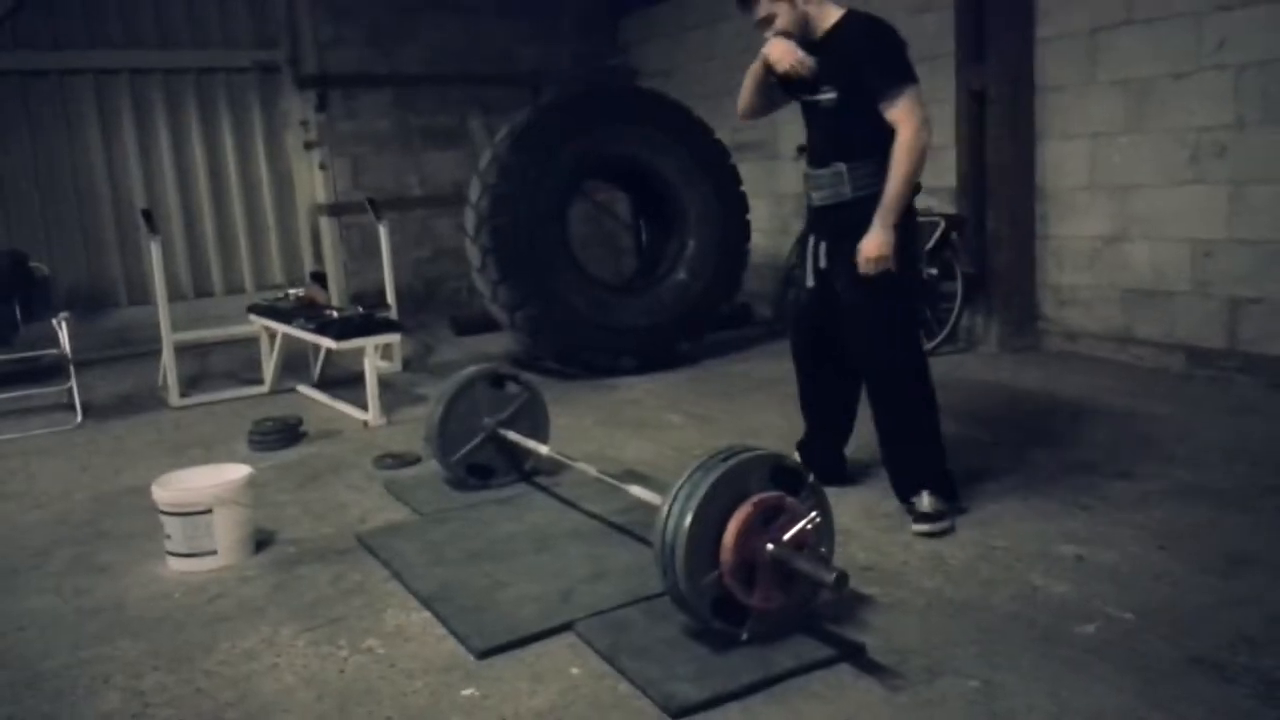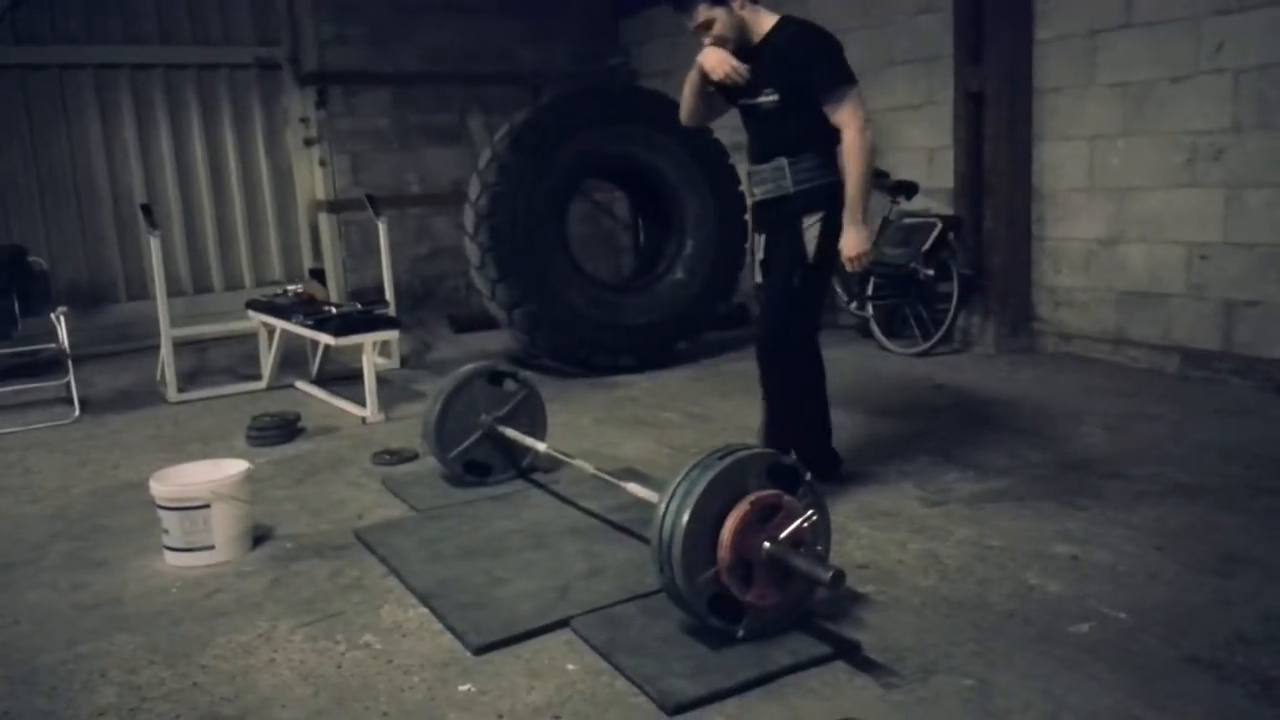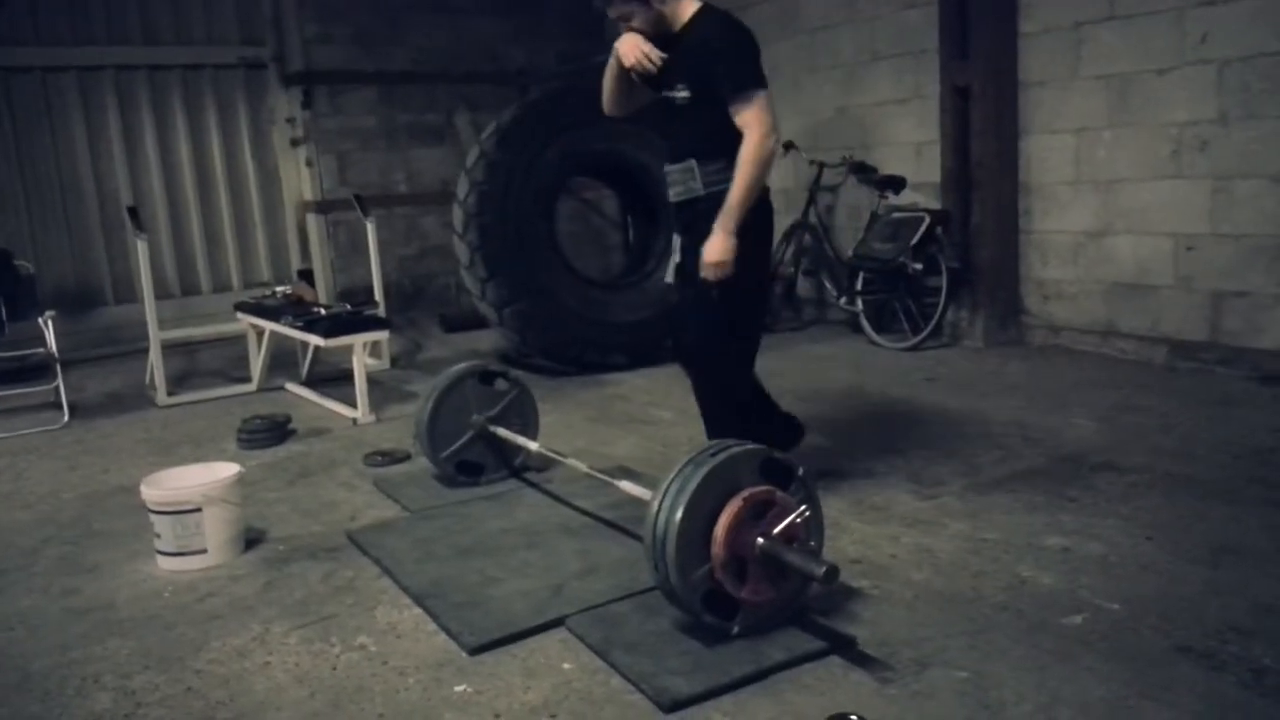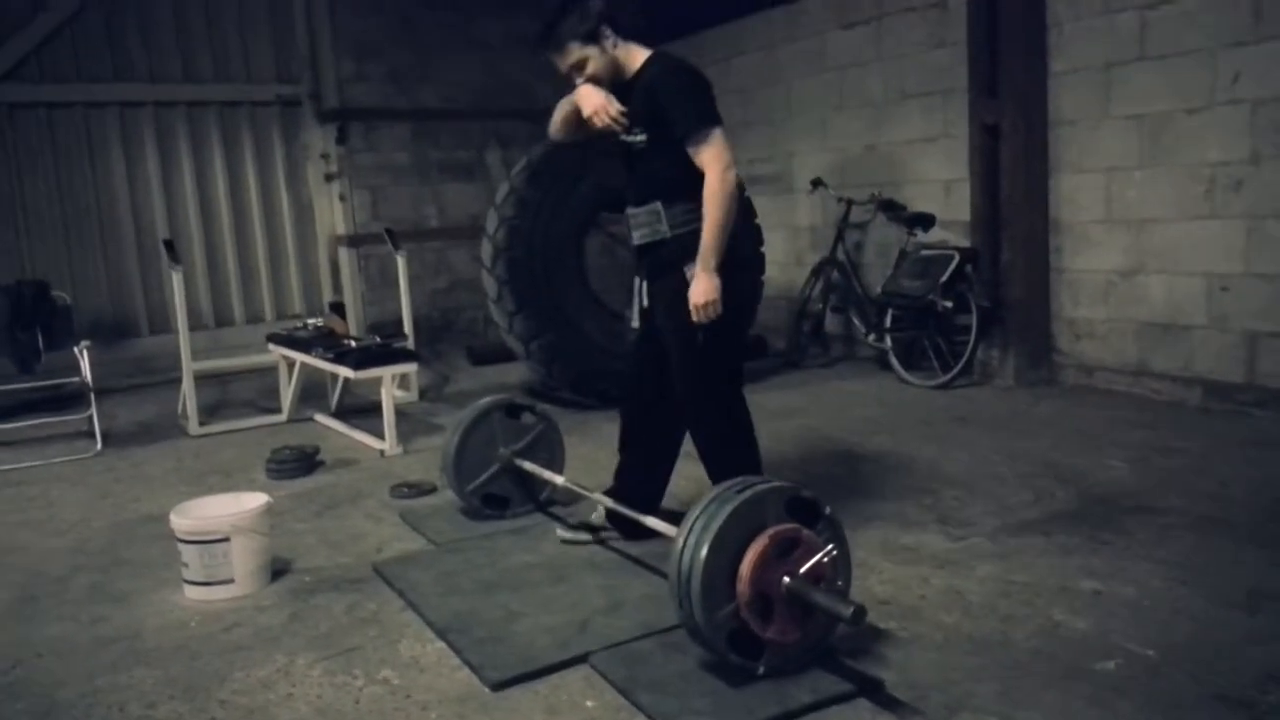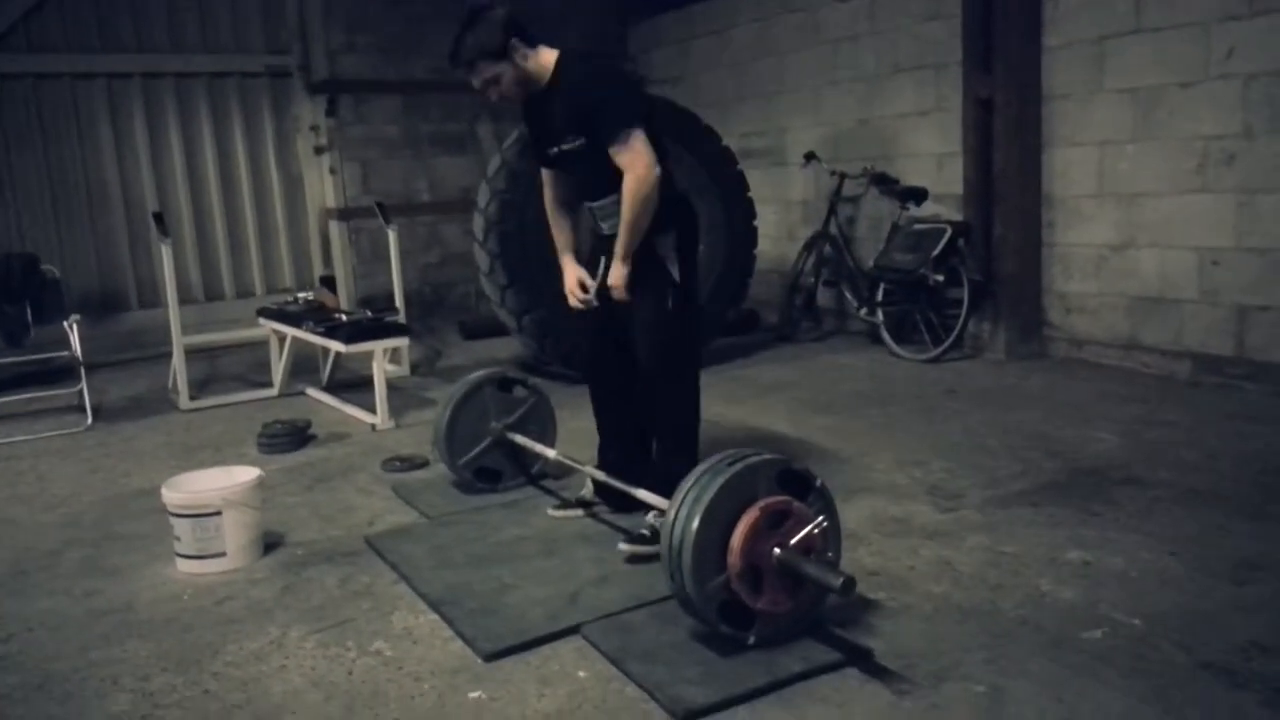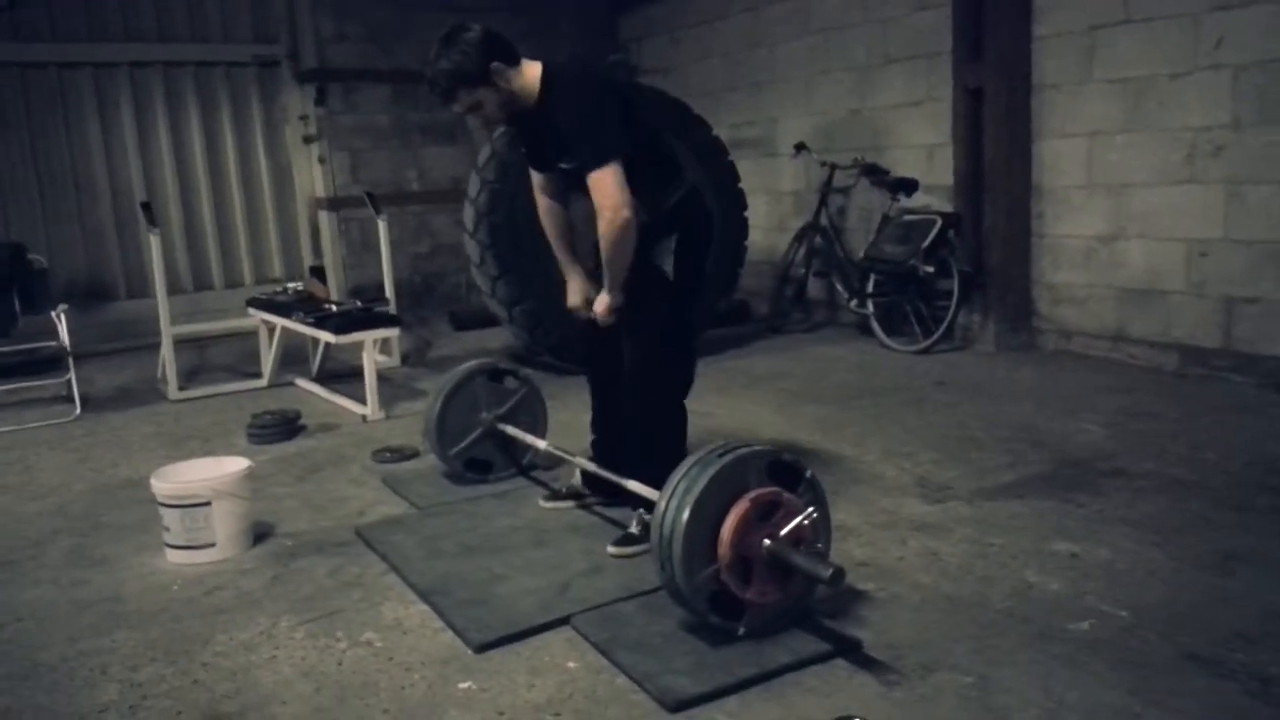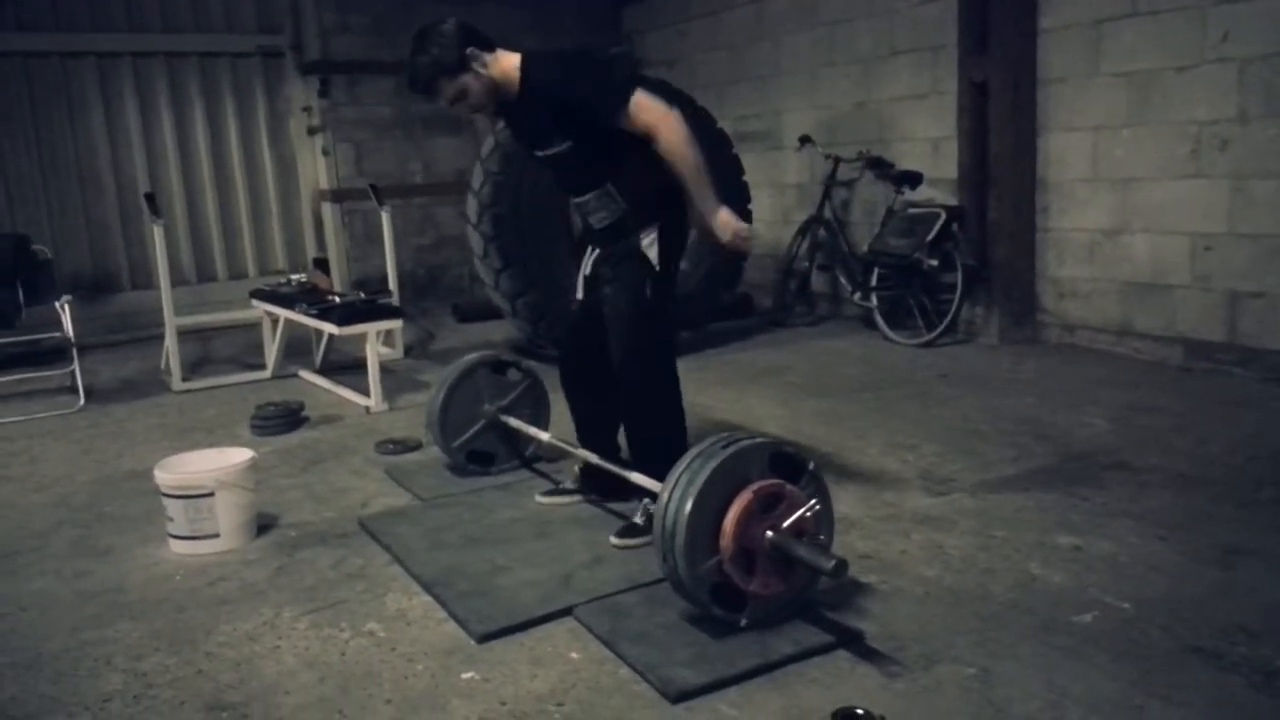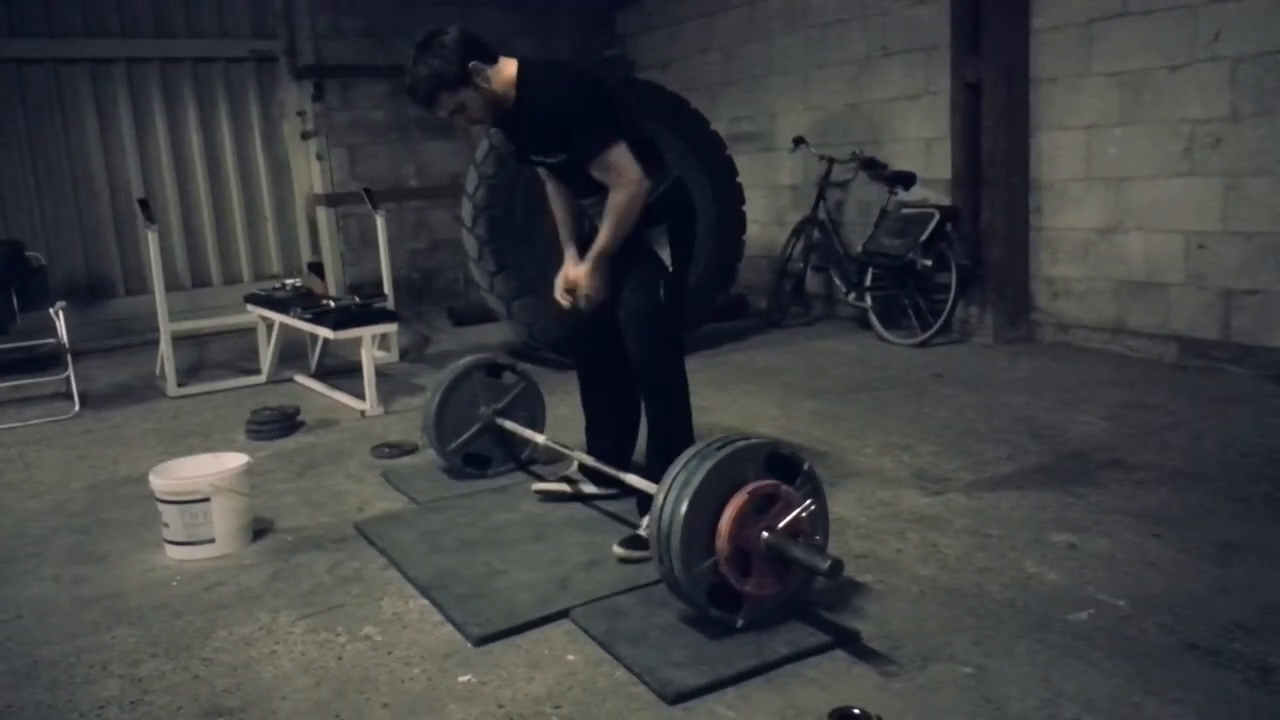
dt=0.5s
person 1, frame 1
right shoulder: (804, 53)
left elbow: (913, 129)
right elbow: (749, 108)
left wrist: (885, 224)
right wrist: (767, 55)
left hip: (869, 226)
right hip: (826, 224)
left knee: (888, 356)
right knee: (813, 346)
left ankle: (928, 489)
right ankle: (820, 458)
person 1, frame 2
left shoulder: (804, 43)
right shoulder: (740, 59)
left elbow: (856, 129)
right elbow: (691, 117)
left wrist: (854, 222)
right wrist: (701, 65)
left hip: (811, 215)
right hip: (771, 216)
left knee: (780, 340)
right knee: (789, 340)
right ankle: (816, 460)
person 1, frame 3
left shoulder: (719, 37)
right shoulder: (666, 44)
left elbow: (761, 135)
right elbow: (616, 106)
left wrist: (725, 230)
right wrist: (621, 51)
left hip: (728, 220)
right hip: (692, 219)
left knee: (716, 353)
right knee: (693, 347)
right ankle: (775, 432)
person 1, frame 4
left shoulder: (671, 79)
right shoulder: (621, 89)
left elbow: (721, 172)
right elbow: (559, 132)
left wrist: (707, 271)
right wrist: (580, 96)
left hip: (694, 264)
right hip: (656, 264)
left knee: (707, 399)
right knee: (646, 395)
right ankle: (627, 511)
person 1, frame 5
left shoulder: (589, 80)
right shoulder: (537, 104)
left elbow: (644, 172)
left wrist: (624, 260)
right wrist: (569, 263)
left hip: (656, 236)
right hip: (613, 239)
left knee: (663, 369)
right knee: (605, 367)
left ankle: (671, 505)
right ankle: (617, 484)
person 1, frame 6
left shoulder: (577, 98)
right shoulder: (528, 111)
left elbow: (617, 213)
right elbow: (547, 193)
left wrist: (612, 291)
right wrist: (574, 277)
left hip: (668, 230)
right hip: (630, 233)
left knee: (649, 368)
right knee: (603, 357)
left ankle: (658, 503)
right ankle: (605, 476)
person 1, frame 7
left shoulder: (563, 77)
right shoulder: (514, 108)
left elbow: (662, 123)
left wrist: (711, 210)
left hip: (643, 229)
right hip: (603, 234)
left knee: (637, 358)
right knee: (581, 358)
right ankle: (600, 474)
person 1, frame 8
left shoulder: (560, 93)
right shoulder: (511, 112)
left elbow: (631, 185)
left wrist: (593, 265)
right wrist: (571, 257)
left hip: (655, 221)
right hip: (608, 227)
left knee: (651, 359)
right knee: (595, 348)
right ankle: (603, 469)
